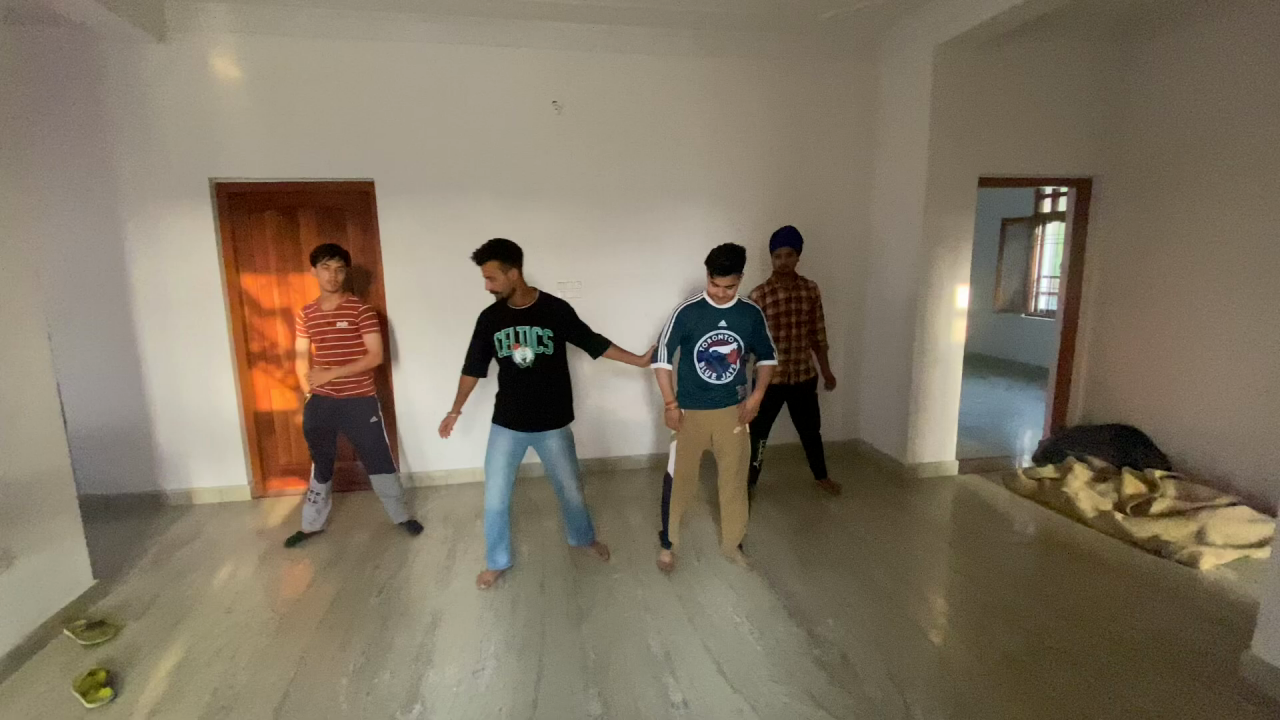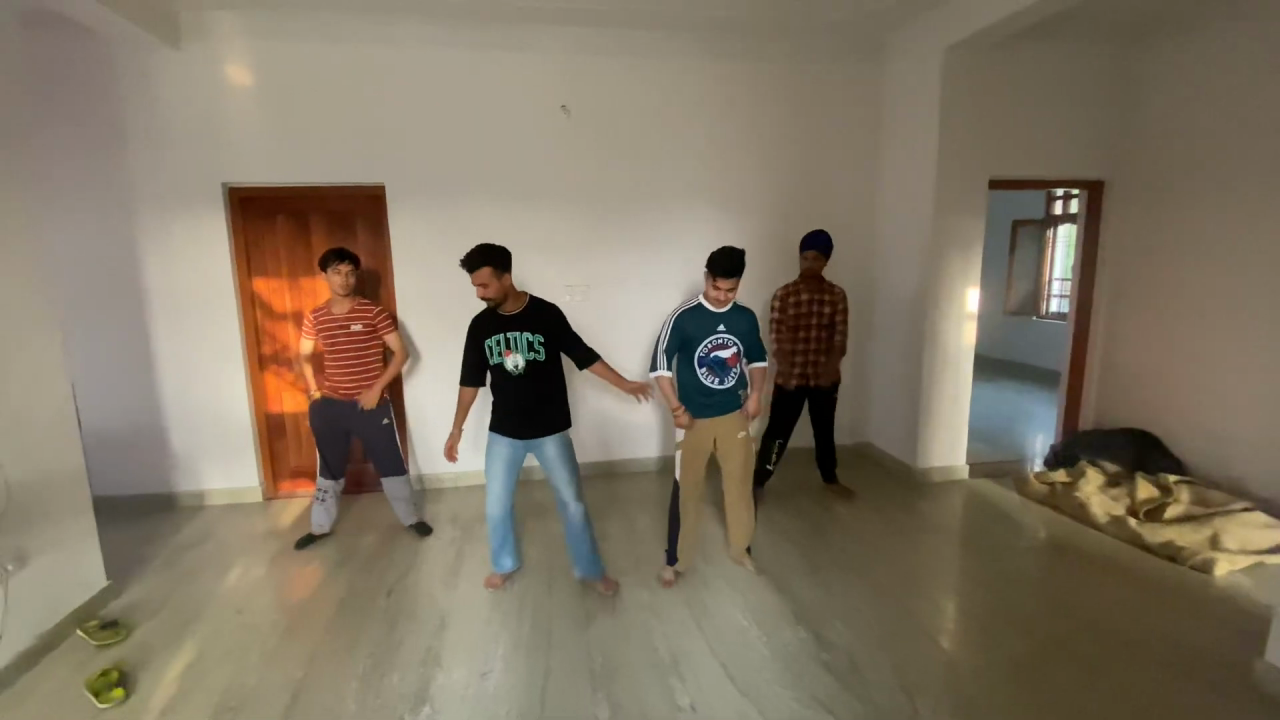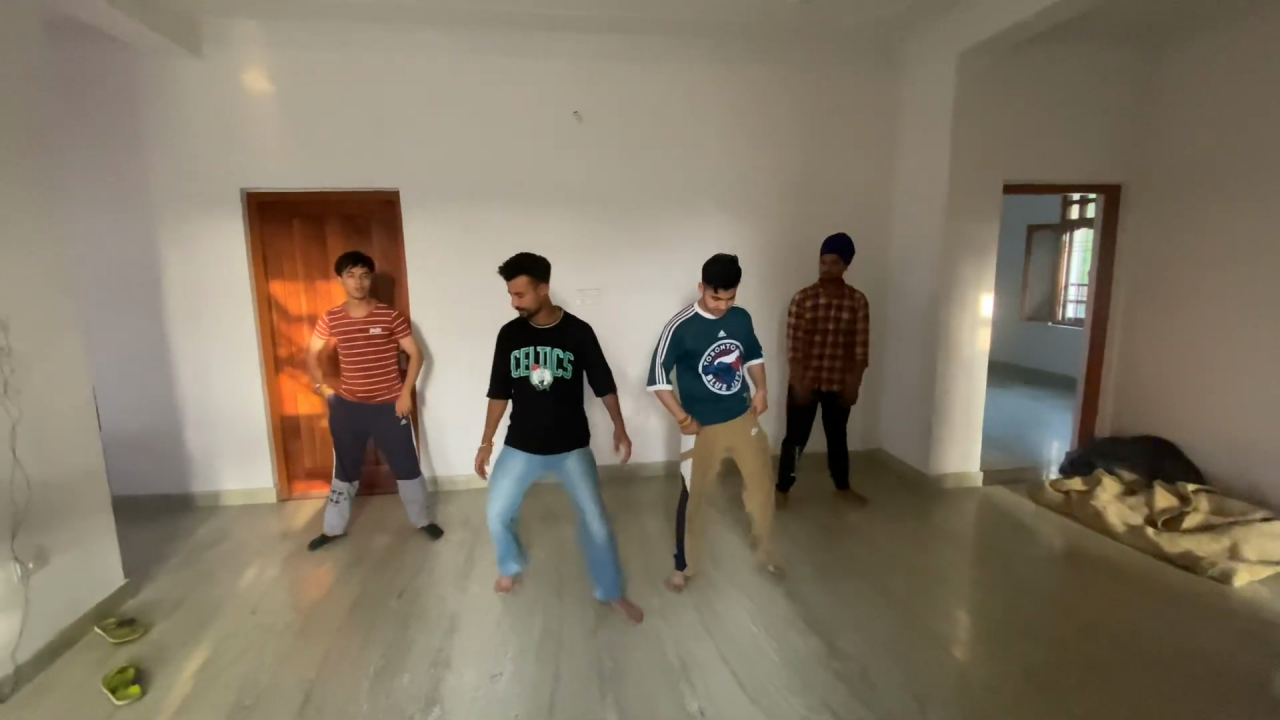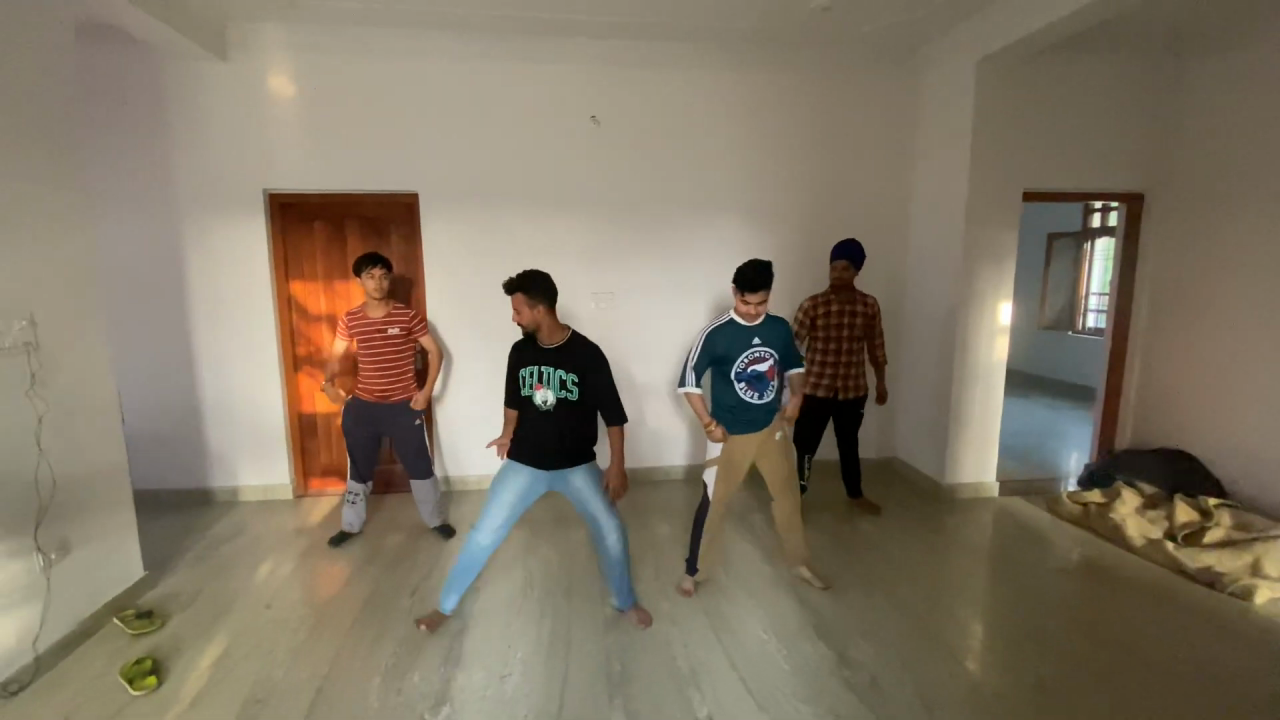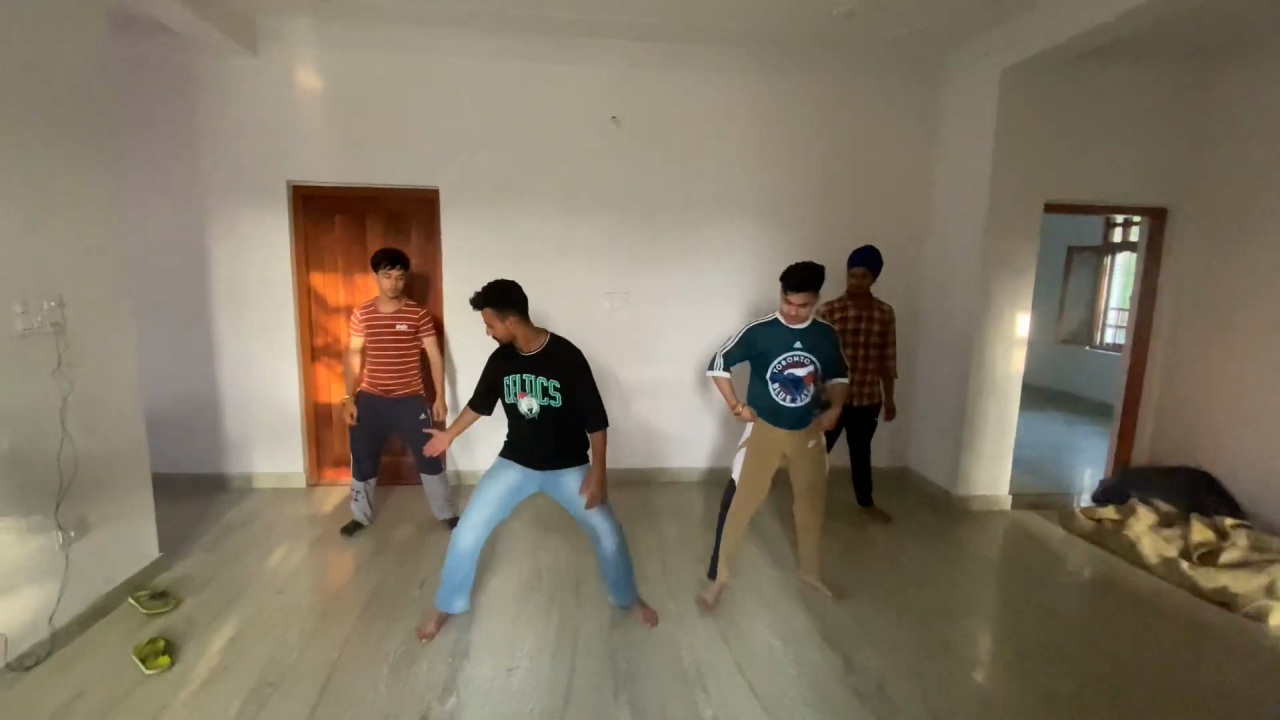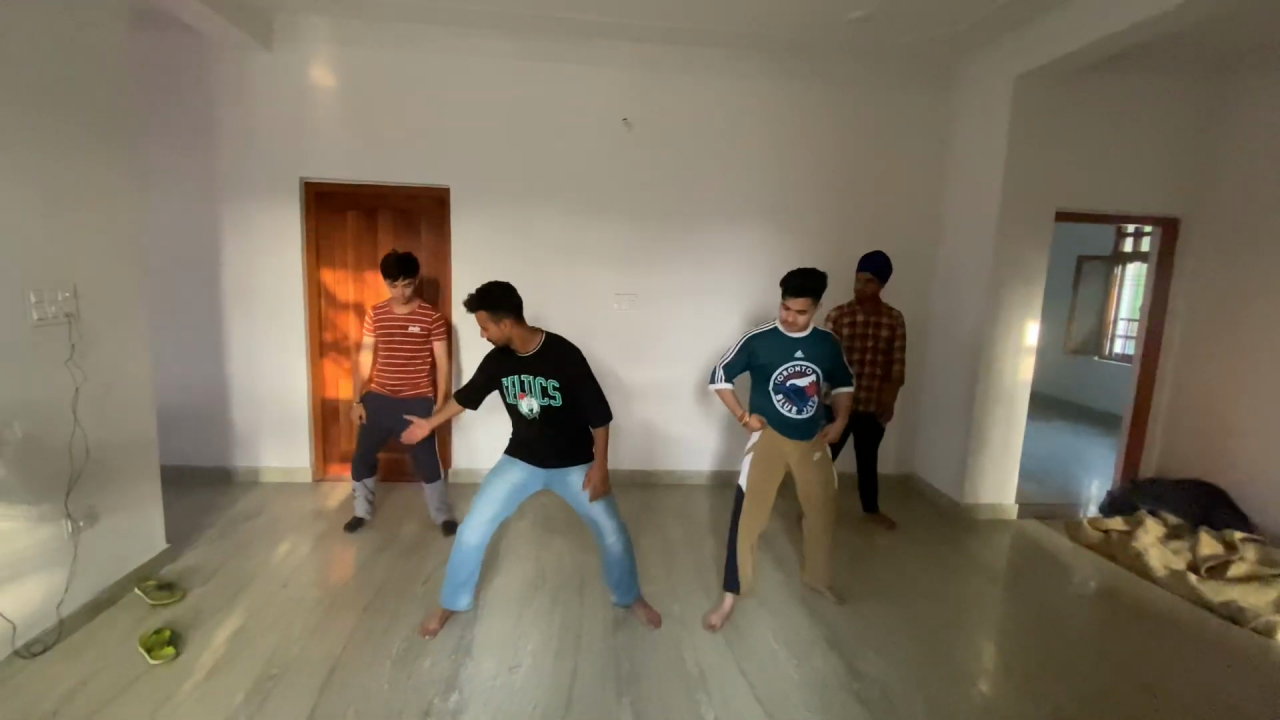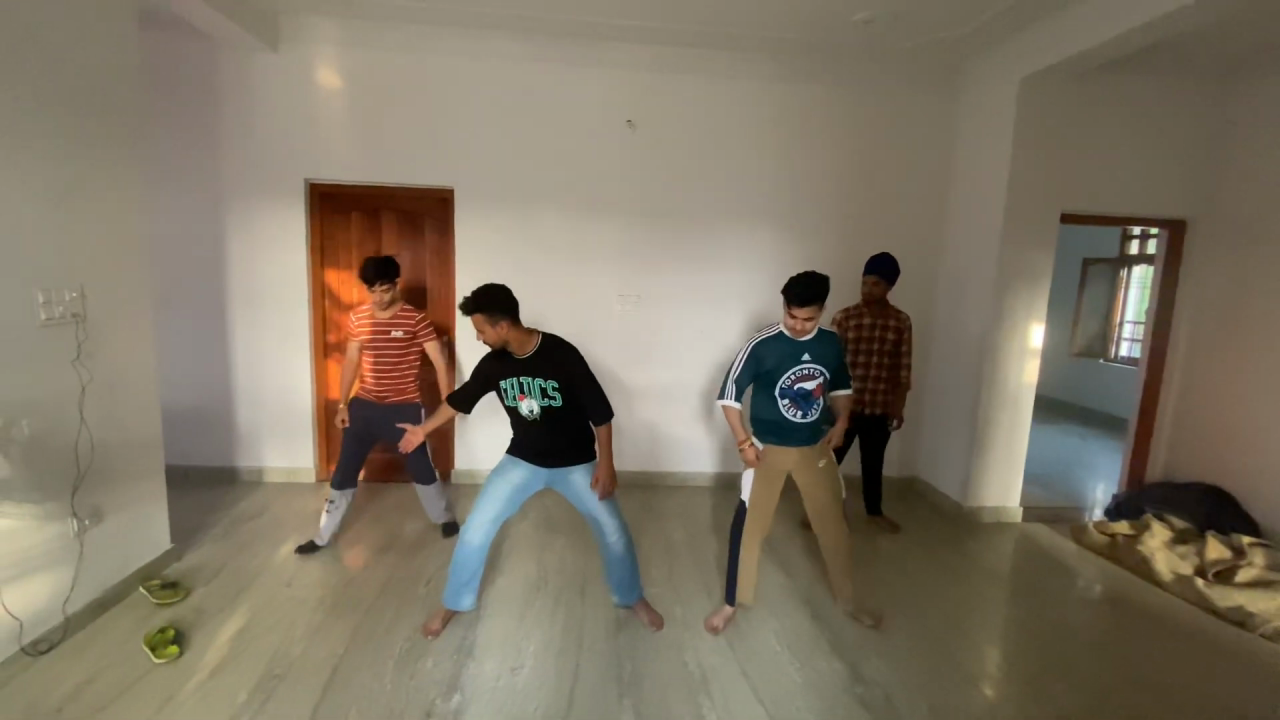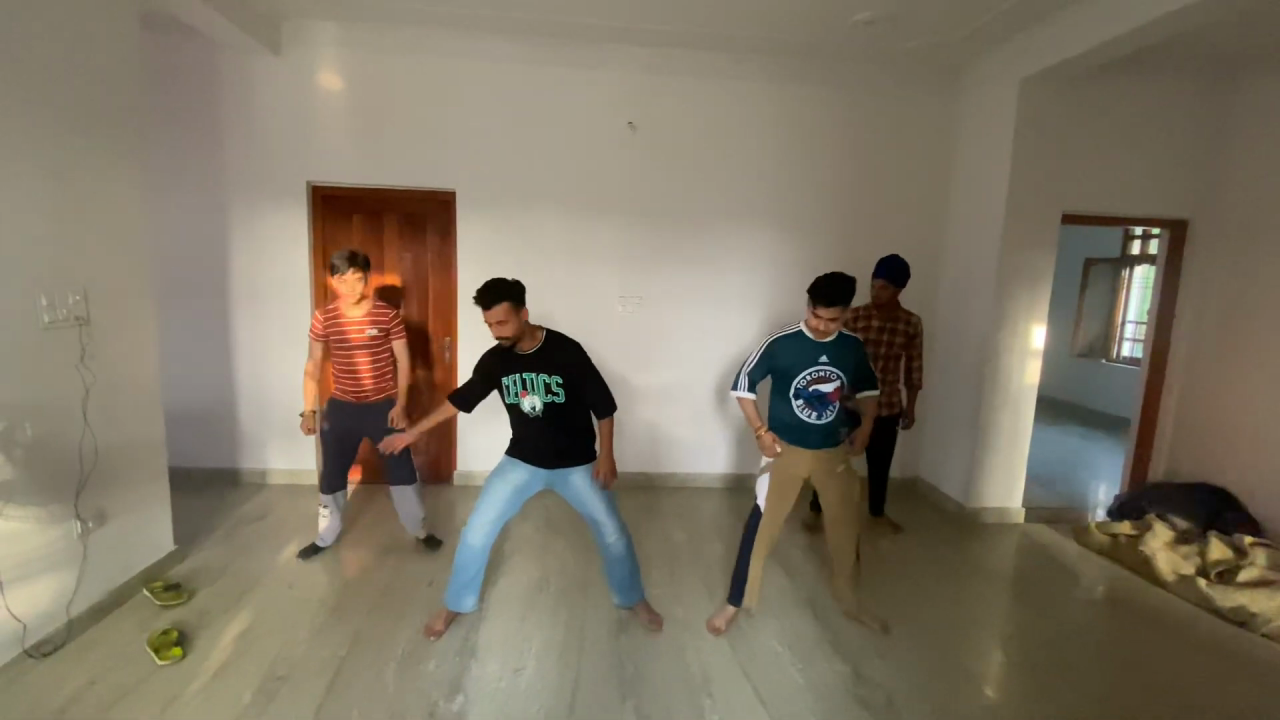
dt=0.3s
person 1, frame 1
left shoulder: (556, 310)
right shoulder: (489, 319)
left elbow: (593, 343)
right elbow: (473, 368)
left wrist: (638, 360)
right wrist: (456, 410)
left hip: (552, 422)
right hip: (507, 423)
left knee: (570, 488)
right knee: (496, 497)
left ankle: (583, 537)
right ankle: (497, 562)
person 1, frame 2
left shoulder: (546, 314)
right shoulder: (480, 325)
left elbow: (584, 356)
right elbow: (471, 380)
left wrist: (626, 384)
right wrist: (457, 428)
left hip: (549, 429)
right hip: (504, 431)
left knee: (571, 501)
right knee: (497, 504)
left ankle: (590, 571)
right ankle: (504, 564)
person 1, frame 3
left shoulder: (579, 333)
right shoulder: (510, 335)
left elbow: (603, 385)
right elbow: (498, 392)
left wrist: (620, 429)
right wrist: (486, 442)
left hip: (571, 447)
right hip: (520, 445)
left knee: (595, 520)
right knee: (497, 512)
left ankle: (612, 593)
right ankle: (512, 566)
person 1, frame 4
left shoulder: (587, 354)
right shoulder: (521, 351)
left elbow: (613, 414)
left wrist: (617, 465)
right wrist: (507, 433)
left hip: (577, 465)
right hip: (524, 462)
left knee: (611, 531)
right knee: (485, 533)
left ankle: (625, 601)
right ankle: (445, 606)
person 1, frame 5
left shoulder: (567, 357)
right shoulder: (500, 360)
left elbow: (595, 419)
right elbow: (480, 402)
left wrist: (598, 473)
right wrist: (450, 433)
left hip: (568, 466)
right hip: (515, 462)
left knee: (607, 533)
right knee: (468, 532)
left ankle: (628, 598)
right ankle: (446, 606)
person 1, frame 6
left shoulder: (564, 355)
right shoulder: (497, 360)
left elbow: (598, 414)
right elbow: (468, 395)
left wrist: (600, 466)
right wrist: (430, 424)
left hip: (572, 463)
right hip: (521, 460)
left knee: (611, 531)
right knee: (473, 529)
left ankle: (630, 598)
right ankle: (451, 604)
person 1, frame 7
left shoulder: (562, 355)
right shoulder: (494, 364)
left elbow: (600, 410)
right elbow: (461, 399)
left wrist: (605, 464)
right wrist: (422, 430)
left hip: (575, 462)
right hip: (523, 460)
left knee: (613, 530)
right knee: (476, 529)
left ankle: (632, 599)
right ankle: (453, 604)
person 1, frame 8
left shoulder: (566, 351)
right shoulder: (495, 360)
left elbow: (603, 403)
right elbow: (462, 398)
left wrist: (606, 455)
right wrist: (414, 431)
left hip: (576, 463)
right hip: (522, 461)
left knee: (611, 532)
right knee: (477, 531)
left ankle: (633, 599)
right ankle: (455, 606)
person 2, frame 1
left shoulder: (751, 314)
right shoulder: (687, 311)
left elbow: (768, 357)
right elbow: (662, 357)
left wrist: (756, 395)
right wrist: (670, 403)
left hip: (733, 409)
right hip: (690, 411)
left knee: (735, 478)
right knee: (680, 477)
left ankle: (732, 544)
right ankle: (669, 543)
person 2, frame 2
left shoulder: (746, 318)
right shoulder: (683, 316)
left elbow: (758, 359)
right elbow: (660, 365)
left wrist: (755, 395)
right wrist: (676, 408)
left hip: (735, 415)
right hip: (695, 418)
left knee: (739, 483)
right knee: (686, 488)
left ankle: (739, 548)
right ankle: (675, 560)
person 2, frame 3
left shoulder: (742, 319)
right shoulder: (681, 327)
left elbow: (755, 355)
right elbow: (658, 378)
left wrist: (760, 390)
right wrist: (682, 417)
left hip: (742, 415)
right hip: (702, 426)
left knee: (762, 482)
right knee: (694, 495)
left ankle: (764, 552)
right ankle: (683, 565)
person 2, frame 4
left shoulder: (780, 328)
right shoulder: (715, 333)
left elbow: (794, 365)
right elbow: (688, 380)
left wrist: (796, 397)
right wrist: (708, 423)
left hip: (771, 427)
right hip: (731, 434)
left knee: (788, 496)
right knee: (714, 502)
left ankle: (799, 562)
right ankle: (693, 570)
person 2, frame 5
left shoulder: (826, 335)
right shoulder: (758, 331)
left elbow: (838, 375)
right elbow: (718, 365)
left wrist: (834, 408)
right wrist: (736, 405)
left hip: (807, 430)
right hip: (764, 428)
left knee: (811, 501)
right knee: (740, 502)
left ankle: (809, 570)
right ankle: (717, 578)
person 2, frame 6
left shoulder: (827, 343)
right shoulder: (757, 340)
left elbow: (843, 384)
right elbow: (720, 377)
left wrist: (840, 420)
right wrist: (743, 416)
left hip: (813, 440)
right hip: (769, 437)
left knee: (821, 512)
right knee: (748, 513)
left ankle: (817, 578)
right ankle: (730, 597)
person 2, frame 7
left shoulder: (831, 343)
right shoulder: (761, 345)
left elbow: (841, 386)
right elbow: (730, 394)
left wrist: (840, 424)
right wrist: (744, 442)
left hip: (815, 448)
right hip: (769, 447)
left knee: (833, 523)
right knee: (749, 522)
left ankle: (848, 598)
right ankle: (730, 603)
person 2, frame 8
left shoulder: (853, 347)
right shoulder: (780, 343)
left elbow: (868, 387)
right elbow: (743, 384)
left wrist: (865, 425)
right wrist: (761, 431)
left hip: (834, 451)
right hip: (786, 450)
left knee: (847, 527)
right knee: (762, 526)
left ankle: (851, 602)
right ankle: (734, 604)
person 3, frame 1
left shoulder: (361, 310)
right shoulder: (306, 314)
left elbow: (376, 355)
right elbow: (301, 357)
left wrist: (332, 373)
right wrist: (308, 393)
left hip: (359, 401)
right hip: (321, 402)
left knee: (380, 462)
right knee: (320, 465)
left ankle: (401, 516)
right ankle: (312, 524)
person 3, frame 2
left shoulder: (374, 312)
right shoulder: (315, 317)
left elbow: (401, 353)
right elbow: (304, 357)
left wrist: (377, 388)
right wrist: (314, 392)
left hip: (371, 403)
right hip: (332, 404)
left knee: (391, 464)
right knee: (329, 468)
left ankle: (411, 517)
right ankle: (320, 526)
person 3, frame 3
left shoulder: (390, 316)
right shoulder: (330, 319)
left elbow: (415, 354)
right elbow: (311, 354)
left wrist: (407, 393)
right wrist: (322, 386)
left hip: (388, 406)
right hip: (348, 407)
left knee: (407, 467)
right knee: (344, 470)
left ankle: (423, 520)
right ankle: (333, 528)
person 3, frame 4
left shoulder: (408, 316)
right shoulder: (349, 320)
left elbow: (435, 352)
right elbow: (335, 356)
left wrist: (427, 391)
right wrist: (329, 382)
left hip: (403, 406)
right hip: (363, 406)
left knee: (420, 467)
right knee: (359, 469)
left ankle: (436, 520)
right ankle: (350, 525)
person 3, frame 5
left shoulder: (419, 315)
right shoulder: (361, 314)
left elbow: (435, 357)
right elbow: (353, 357)
left wrist: (440, 398)
right wrist: (349, 397)
left hip: (410, 401)
right hip: (369, 401)
left knee: (428, 459)
right knee: (362, 462)
left ankle: (446, 513)
right ankle: (361, 516)
person 3, frame 6
left shoulder: (431, 317)
right shoulder: (375, 314)
left elbow: (442, 362)
right elbow: (364, 357)
left wrist: (440, 403)
right wrist: (357, 399)
left hip: (417, 403)
right hip: (378, 400)
left knee: (427, 465)
right knee: (361, 461)
left ankle: (443, 516)
right ankle: (363, 512)
person 3, frame 7
left shoulder: (415, 319)
right shoulder: (358, 318)
left elbow: (439, 362)
right elbow: (352, 363)
right wrist: (342, 404)
left hip: (404, 407)
right hip: (364, 406)
left knee: (421, 469)
right knee: (344, 472)
left ankle: (445, 518)
right ankle: (323, 536)
person 3, frame 8
left shoulder: (387, 315)
right shoulder: (323, 318)
left elbow: (403, 361)
right elbow: (313, 365)
left wrist: (401, 404)
right wrist: (309, 410)
left hip: (383, 406)
right hip: (341, 407)
left knee: (401, 472)
right knee: (331, 475)
left ankle: (420, 531)
right ankle: (325, 537)
person 4, frame 1
left shoulder: (811, 289)
right shoulder: (759, 295)
left elbow: (818, 332)
left wrist: (826, 368)
left hip: (804, 374)
right hip: (770, 377)
left knee: (810, 428)
right knee: (759, 430)
left ankle: (821, 476)
right ankle: (749, 481)
person 4, frame 2
left shoulder: (837, 294)
right shoulder: (784, 294)
left elbow: (839, 337)
right elbow: (777, 337)
left wrist: (831, 368)
right wrist: (785, 372)
left hip: (825, 377)
right hip: (791, 376)
left knee: (825, 431)
right knee: (778, 432)
left ankle: (830, 479)
right ankle: (758, 483)
person 4, frame 3
left shoulder: (857, 300)
right shoulder: (802, 298)
left elbow: (861, 345)
right elbow: (795, 344)
left wrist: (855, 382)
right wrist: (798, 381)
left hip: (840, 382)
right hip: (805, 381)
left knee: (838, 436)
right knee: (795, 437)
left ankle: (843, 486)
right ankle: (782, 488)
person 4, frame 4
left shoulder: (869, 305)
right shoulder: (813, 304)
left elbow: (876, 347)
right elbow: (792, 343)
left wrist: (881, 383)
left hip: (854, 390)
right hip: (817, 389)
left knee: (849, 444)
right knee: (804, 445)
left ankle: (856, 494)
person 4, frame 5
left shoulder: (885, 313)
right shoulder: (829, 310)
left elbow: (888, 358)
left wrist: (889, 397)
left hip: (868, 398)
left knee: (861, 452)
left ankle: (866, 502)
person 4, frame 6
left shoulder: (894, 319)
right shoulder: (838, 315)
left elbow: (897, 364)
left wrist: (889, 400)
left hip: (873, 403)
left knee: (868, 458)
left ankle: (871, 509)
person 4, frame 7
left shoulder: (901, 321)
right shoulder: (844, 317)
left elbow: (903, 368)
left wrist: (899, 405)
left hip: (880, 406)
left knee: (874, 461)
left ankle: (874, 512)
person 4, frame 8
left shoulder: (912, 324)
right shoulder: (853, 317)
left elbow: (914, 368)
left wrist: (910, 406)
left hip: (887, 407)
left knee: (880, 463)
left ankle: (877, 512)
right ankle: (816, 510)
